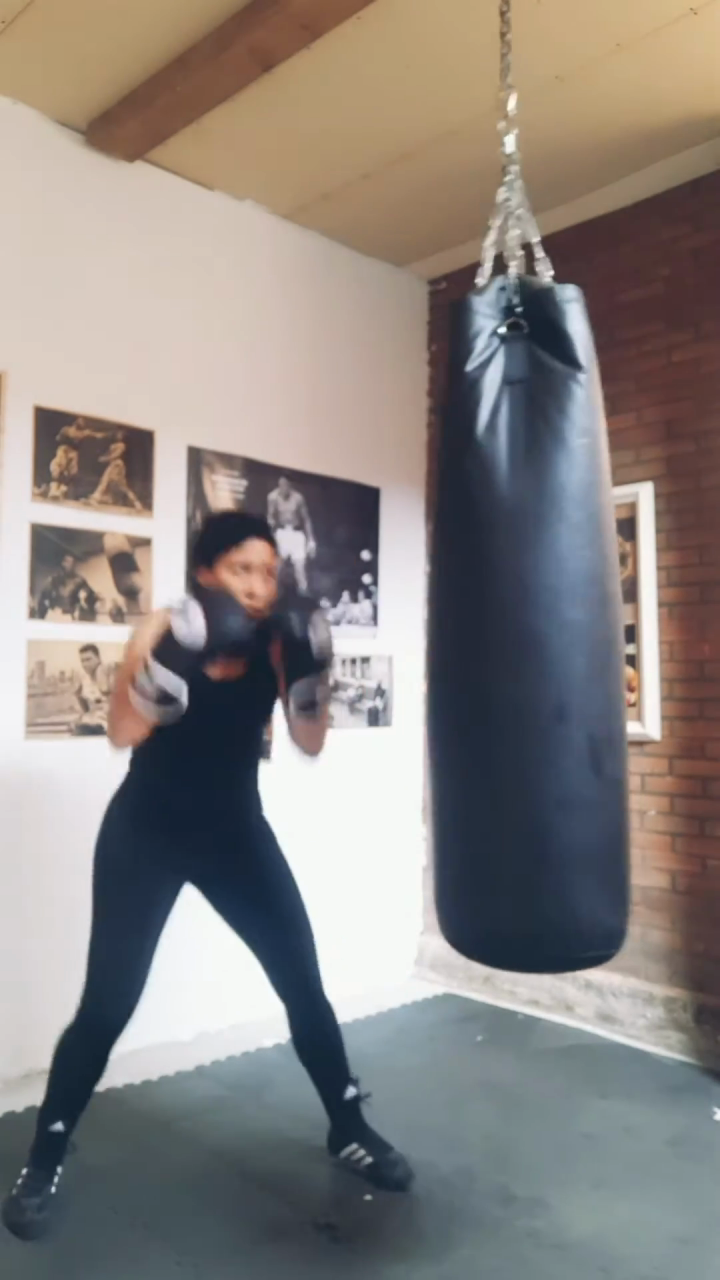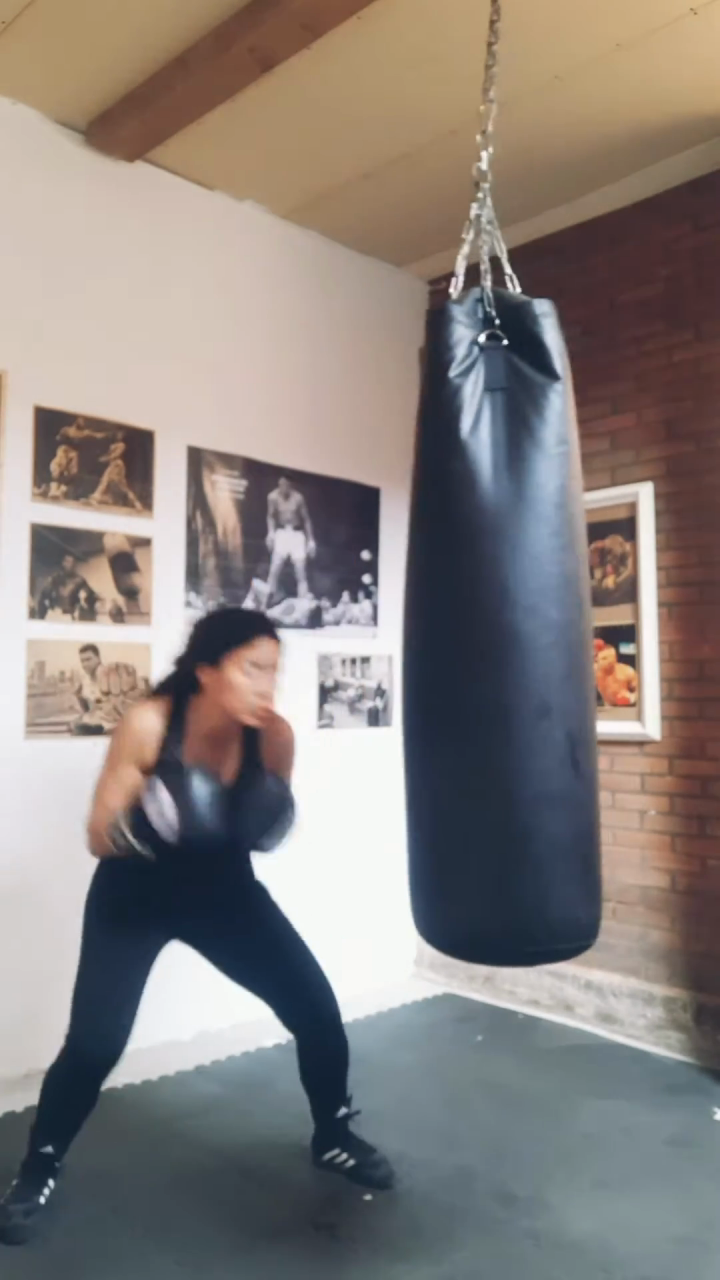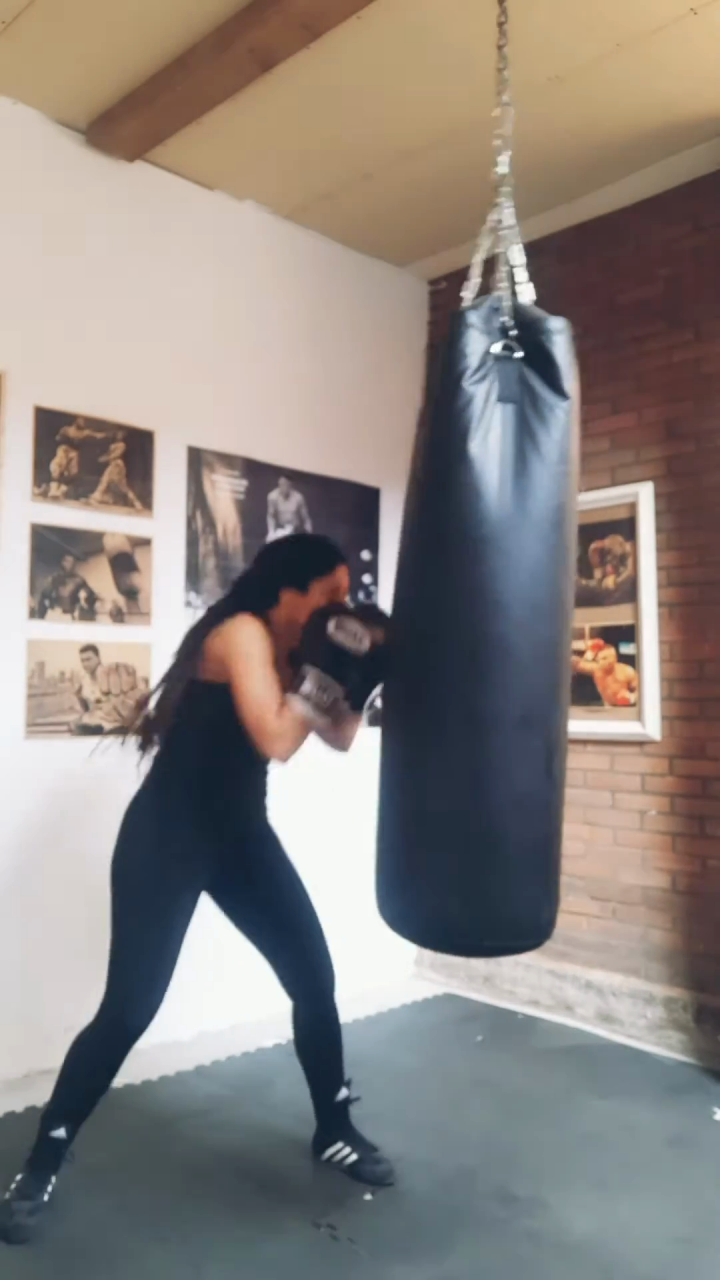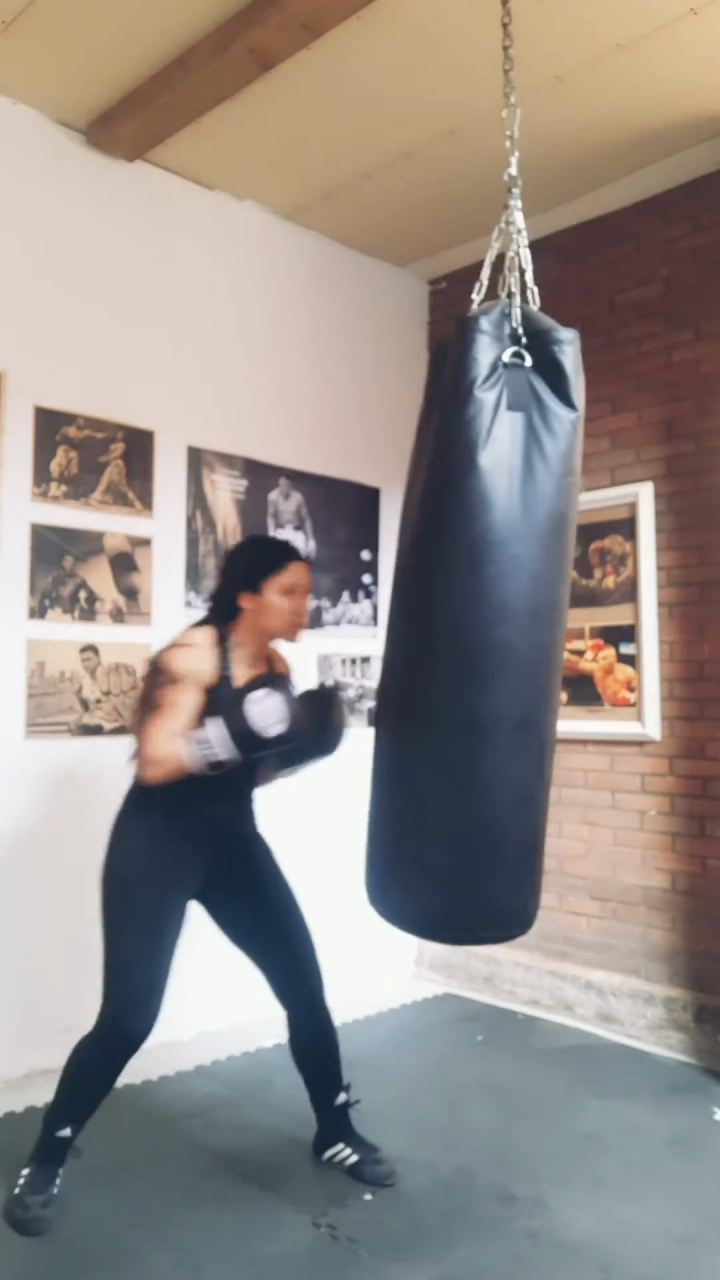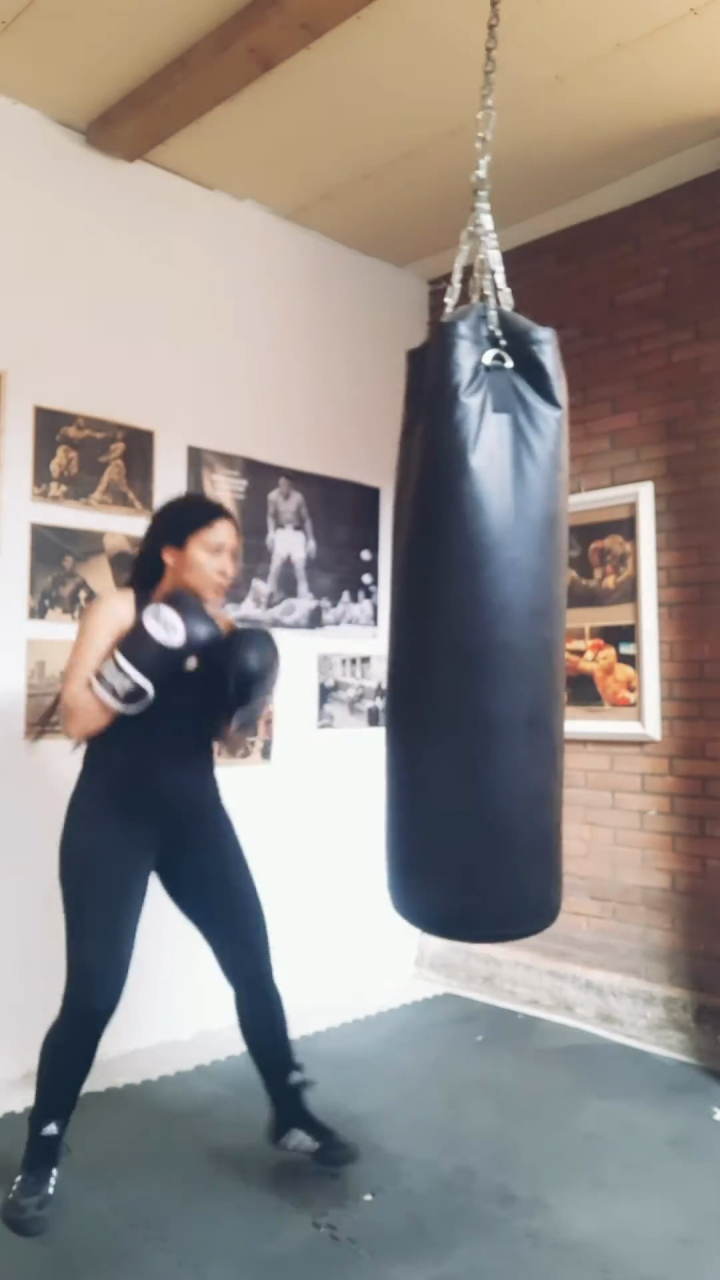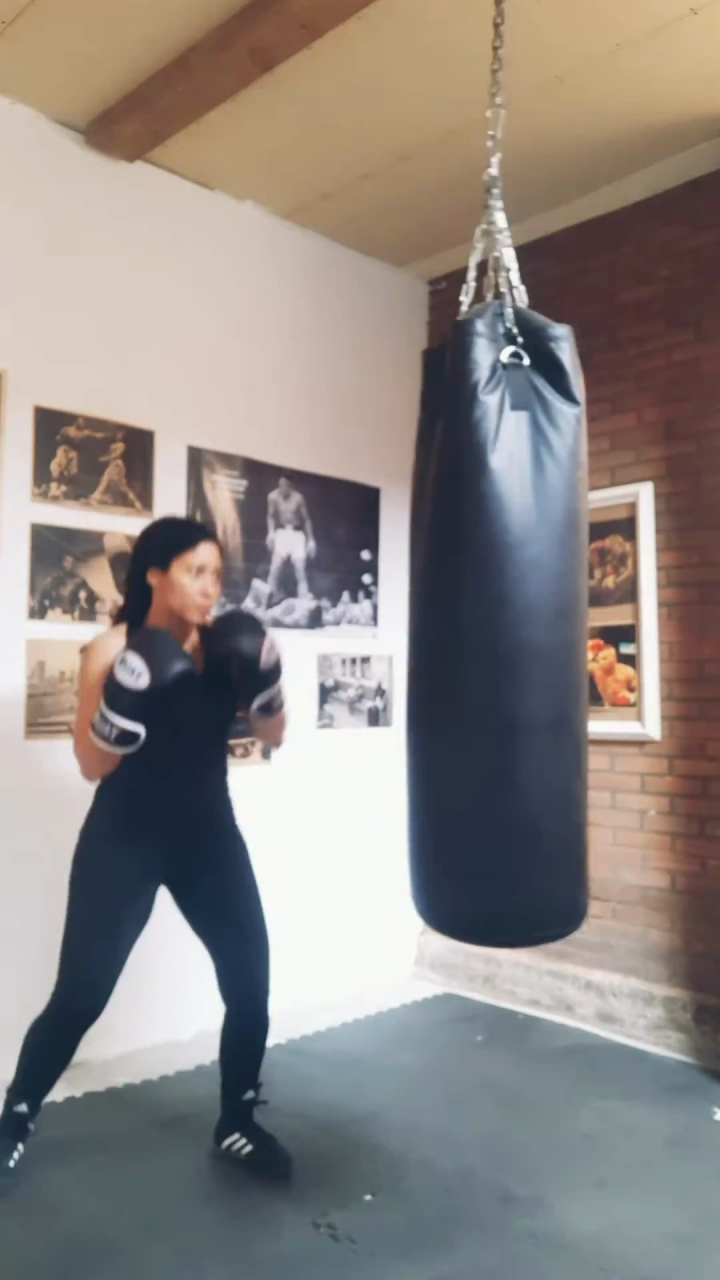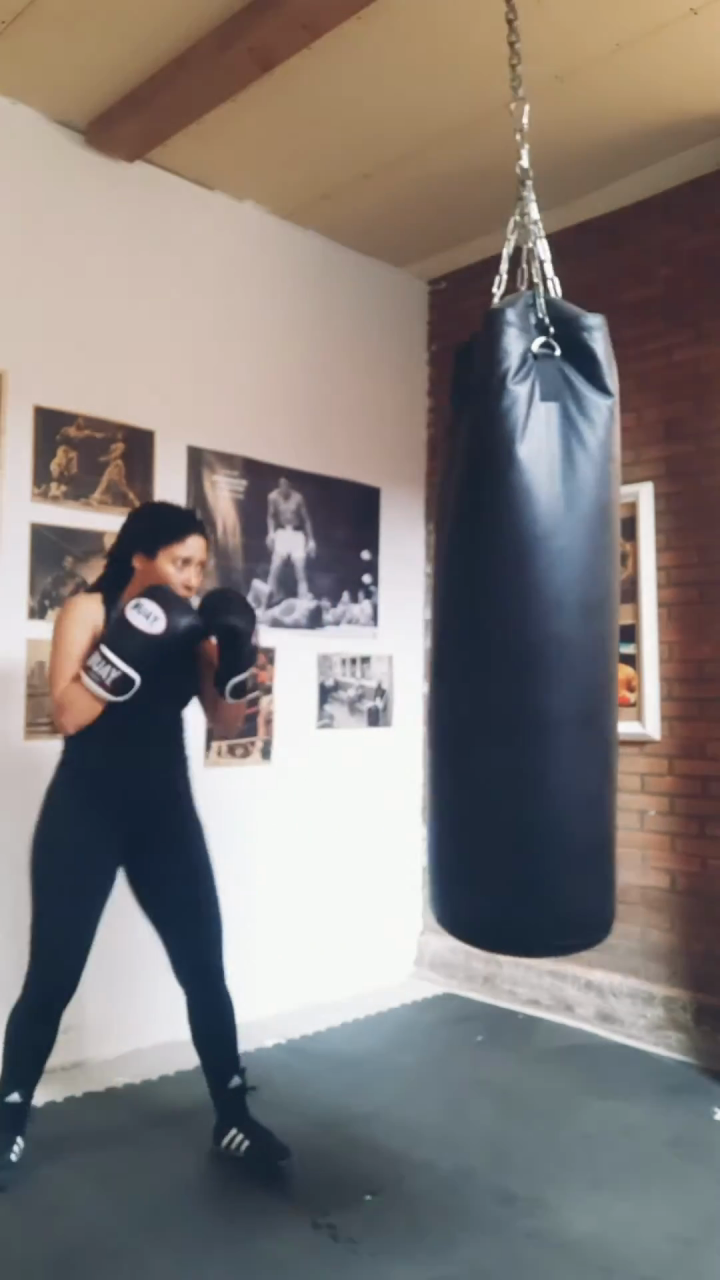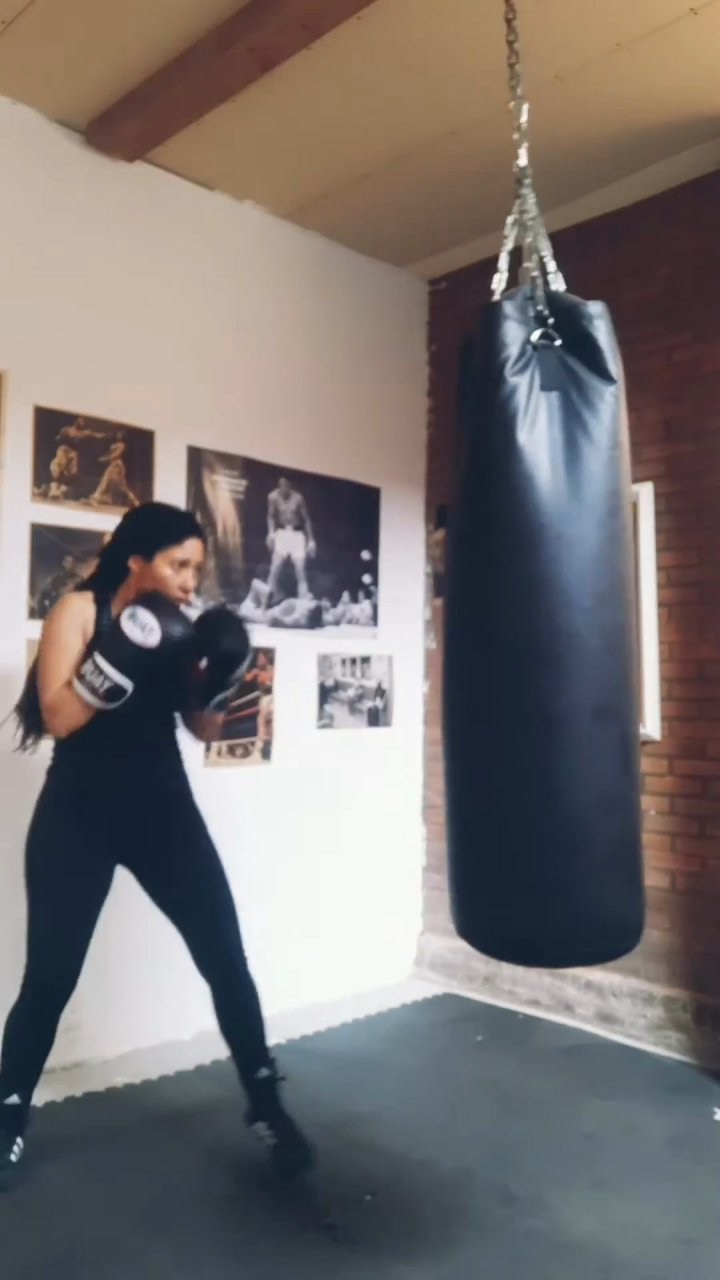
dt=0.3s
person 1, frame 1
left shoulder: (279, 640)
right shoulder: (163, 629)
left elbow: (311, 744)
right elbow: (123, 732)
left wrist: (310, 669)
right wrist: (175, 652)
left hip: (236, 832)
right hip: (144, 834)
left knee: (303, 984)
right knee: (107, 1004)
left ankle: (349, 1130)
person 1, frame 2
left shoulder: (272, 734)
right shoulder: (150, 725)
right elbow: (99, 839)
right wrist: (147, 826)
left hip: (225, 893)
right hip: (131, 902)
left knee: (318, 1012)
right knee: (95, 1045)
left ankle: (333, 1136)
person 1, frame 3
left shoulder: (291, 649)
right shoulder: (242, 635)
left elbow: (342, 738)
right elbow: (276, 742)
left hip: (241, 834)
right hip: (166, 838)
left knee: (314, 978)
right knee: (128, 1011)
left ankle: (334, 1131)
person 1, frame 4
left shoulder: (275, 669)
right shoulder: (196, 654)
right elbow: (155, 764)
right wrist: (239, 732)
left hip: (232, 840)
right hip: (156, 842)
left knee: (306, 987)
right knee: (128, 1017)
left ankle: (335, 1133)
person 1, frame 5
left shoulder: (218, 628)
right shoulder: (118, 611)
right elbow: (78, 719)
left wrist: (249, 691)
right wrist: (145, 654)
left hip: (196, 816)
right hip: (110, 818)
left knee: (255, 969)
right knee: (92, 997)
left ankle: (291, 1114)
person 1, frame 6
left shoulder: (229, 639)
right shoulder: (113, 647)
left elbow: (272, 737)
right elbow: (93, 764)
left wrist: (262, 675)
right wrist: (130, 698)
left hip: (208, 833)
right hip: (124, 836)
left knee: (250, 986)
right knee: (80, 997)
left ankle: (237, 1123)
person 1, frame 7
left shoulder: (194, 623)
right shoulder: (88, 612)
left elbow: (226, 721)
right elbow: (68, 716)
left wrist: (238, 652)
right wrist: (129, 643)
left hip: (166, 812)
right hip: (84, 814)
left knee: (204, 969)
left ankle: (232, 1117)
person 1, frame 8
left shoulder: (181, 629)
right shoulder: (78, 612)
left elbow: (202, 724)
right elbow: (56, 717)
left wrist: (221, 667)
right wrist: (124, 648)
left hip: (163, 809)
right hip: (78, 813)
left knee: (227, 959)
left ankle: (266, 1105)
